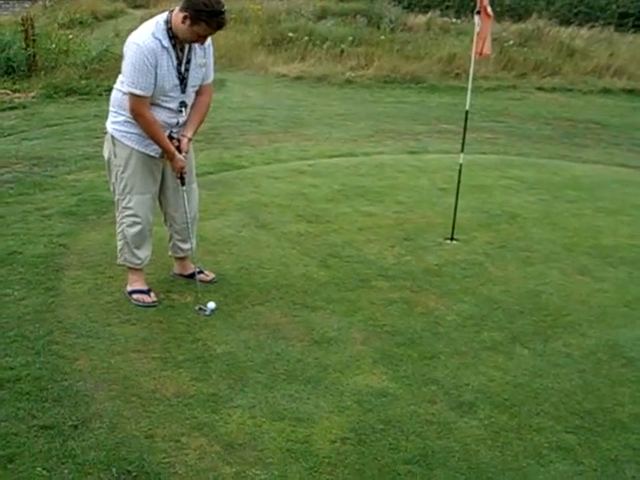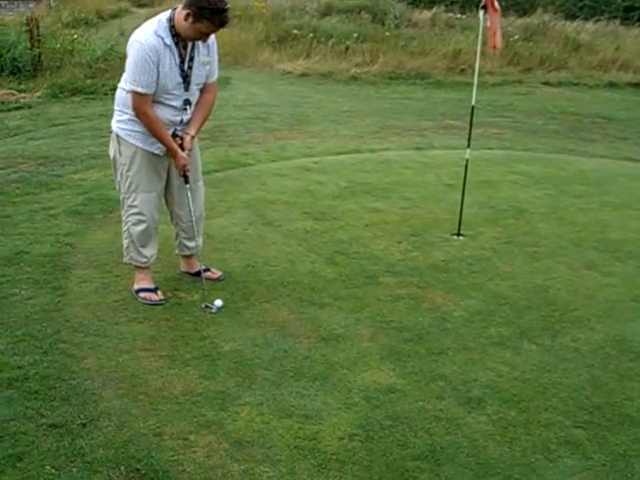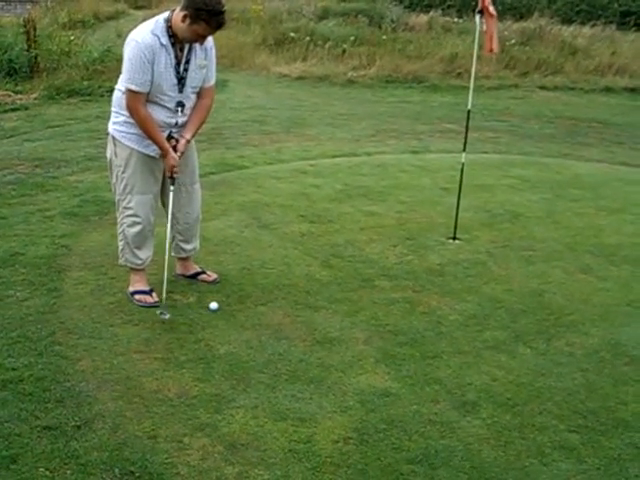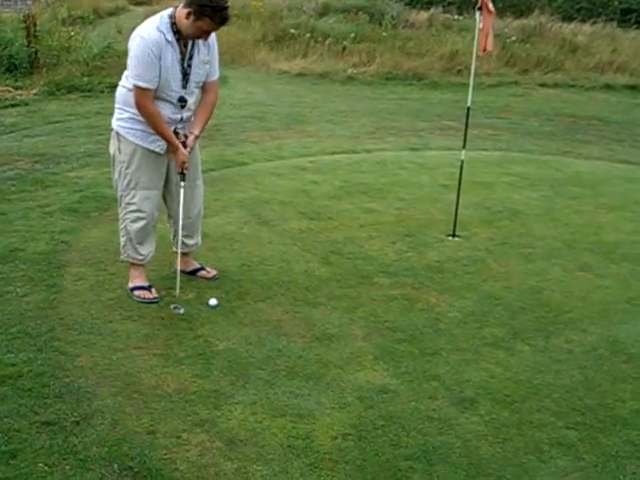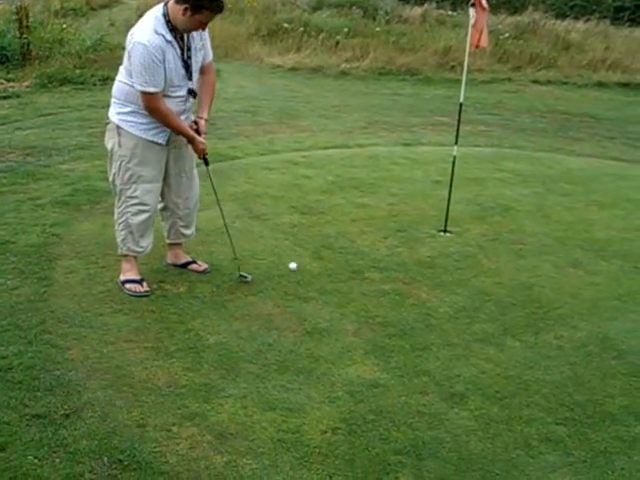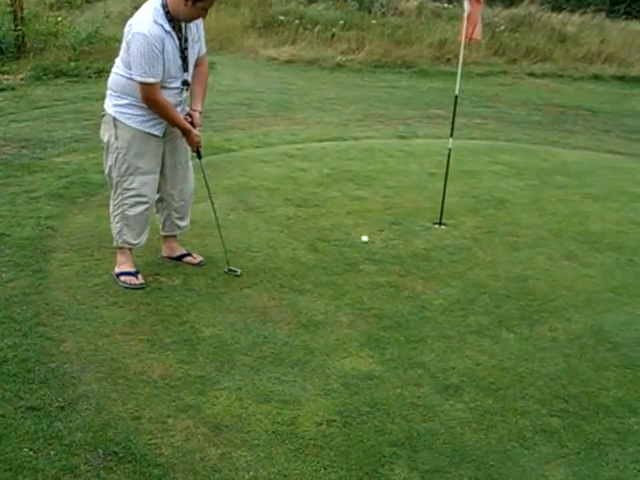
dt=0.3s
person 1, frame 1
left shoulder: (202, 41)
right shoulder: (144, 44)
left elbow: (204, 93)
right elbow: (139, 110)
left wrist: (187, 136)
right wrist: (170, 153)
left hip: (176, 135)
right hip: (134, 136)
left knee: (184, 203)
right knee: (137, 208)
left ankle: (182, 262)
right ankle: (135, 276)
person 1, frame 2
left shoulder: (206, 39)
right shoulder: (147, 42)
left elbow: (208, 91)
right elbow: (141, 107)
left wrist: (191, 134)
right wrist: (172, 150)
left hip: (181, 133)
right hip: (139, 134)
left knee: (191, 200)
right knee: (142, 207)
left ankle: (189, 260)
right ankle: (142, 274)
person 1, frame 3
left shoulder: (204, 43)
right shoulder: (143, 42)
left elbow: (206, 96)
right elbow: (135, 105)
left wrist: (185, 139)
right wrist: (164, 150)
left hip: (179, 136)
right hip: (136, 137)
left knee: (187, 204)
right knee: (137, 209)
left ankle: (185, 262)
right ankle: (137, 276)
person 1, frame 4
left shoulder: (206, 39)
right shoulder: (149, 38)
left elbow: (210, 91)
right elbow: (143, 102)
left wrist: (194, 134)
right wrist: (173, 146)
left hip: (182, 132)
right hip: (139, 133)
left knee: (190, 199)
right knee: (140, 205)
left ankle: (185, 258)
right ankle: (136, 271)
person 1, frame 5
left shoulder: (194, 26)
right shoulder: (147, 41)
left elbow: (207, 70)
right elbow: (152, 104)
left wrist: (201, 117)
right wrist: (191, 137)
left hip: (176, 123)
right hip: (137, 126)
left knee: (183, 192)
right knee: (138, 197)
left ankle: (175, 251)
right ankle: (128, 264)
person 1, frame 6
right shoulder: (147, 31)
left elbow: (200, 63)
right elbow: (150, 95)
left wrist: (195, 109)
right wrist: (186, 130)
left hip: (170, 116)
right hip: (133, 118)
left knee: (178, 184)
right knee: (135, 190)
left ankle: (170, 244)
right ankle: (124, 257)
